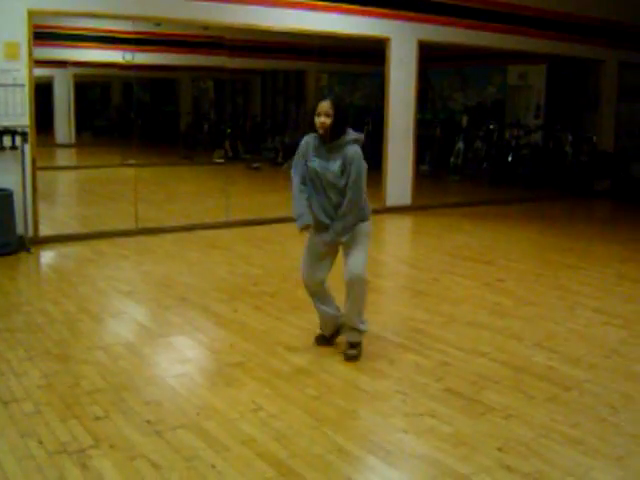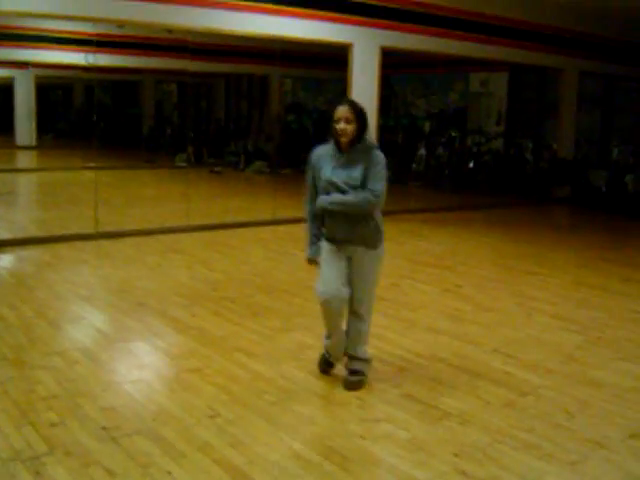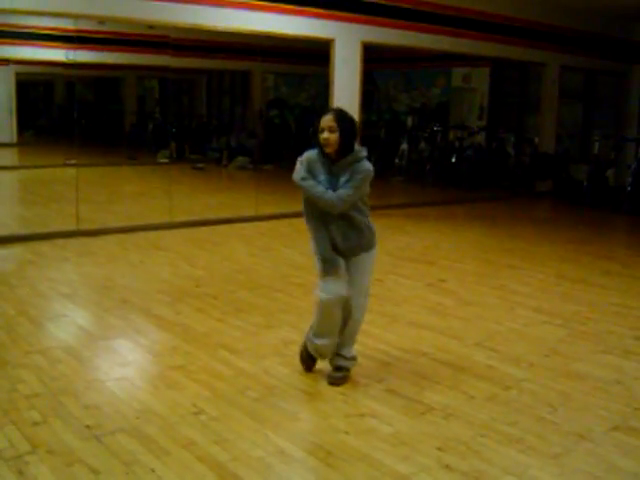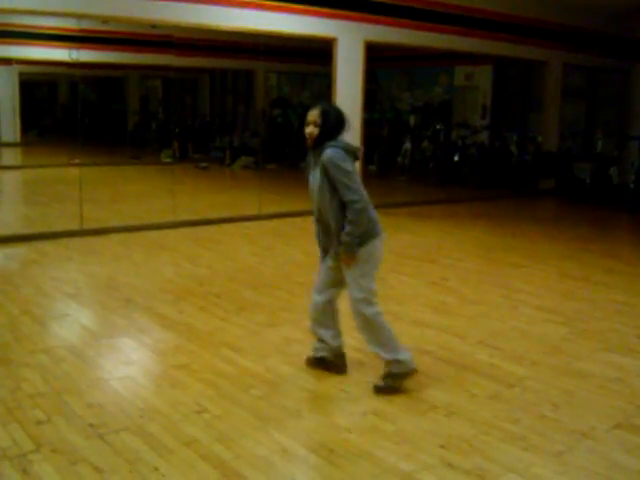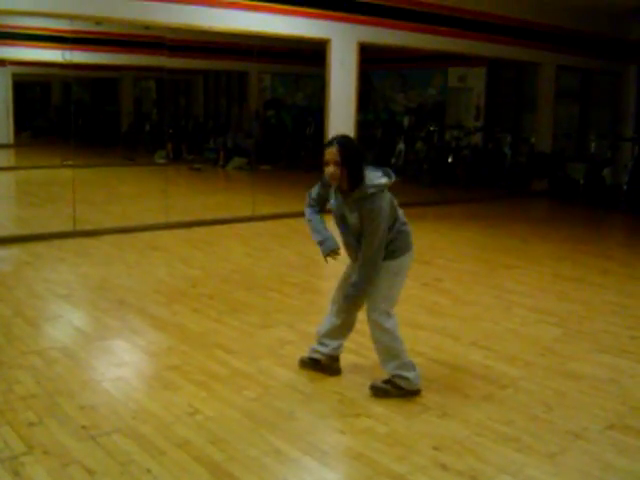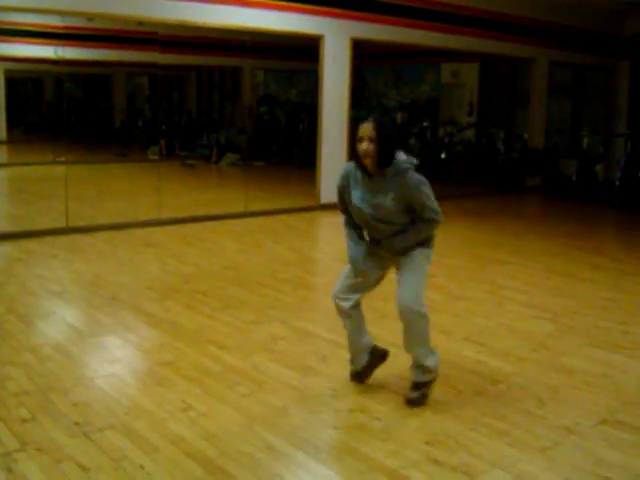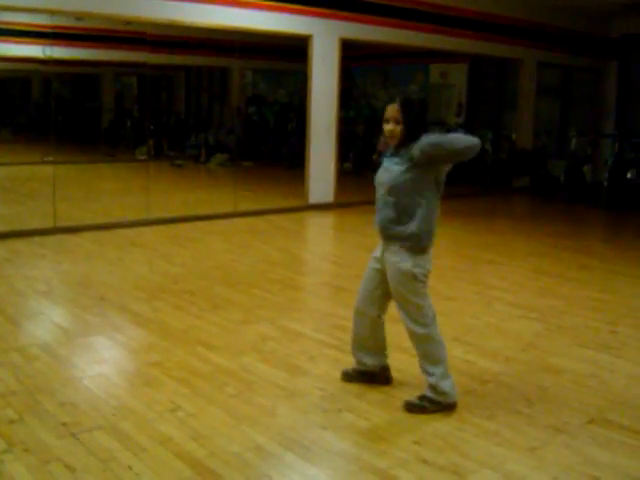
dt=0.7s
person 1, frame 1
left shoulder: (351, 152)
right shoulder: (307, 145)
left elbow: (354, 197)
right elbow: (300, 184)
left wrist: (338, 234)
right wrist: (304, 218)
left hip: (355, 224)
right hip: (321, 224)
left knee: (356, 274)
right knee: (311, 278)
left ankle: (353, 332)
right ankle: (332, 324)
person 1, frame 2
left shoulder: (373, 157)
right shoulder: (320, 156)
left elbow: (374, 198)
right elbow: (313, 204)
left wrist: (330, 202)
right wrist: (313, 244)
left hip: (367, 242)
right hip: (331, 240)
left knee: (361, 304)
right knee: (331, 294)
left ankle: (357, 362)
right ankle: (333, 349)
person 1, frame 3
left shoulder: (363, 168)
right shoulder: (309, 161)
left elbow: (337, 203)
right elbow: (312, 210)
left wrist: (302, 182)
right wrist: (325, 255)
left hip: (359, 245)
right hip: (327, 245)
left knee: (354, 306)
right knee: (331, 297)
left ankle: (342, 360)
right ankle: (317, 344)
person 1, frame 4
left shoulder: (331, 157)
right shoulder: (316, 157)
left elbow: (357, 202)
left wrist: (347, 244)
right wrist: (326, 246)
left hip: (360, 245)
right hip: (338, 246)
left knee: (362, 305)
right knee: (321, 295)
left ankle: (398, 364)
right ankle: (329, 353)
person 1, frame 5
left shoulder: (374, 199)
right shoulder: (332, 182)
left elbow: (372, 249)
right elbow: (311, 206)
left wrist: (358, 286)
right wrist: (323, 238)
left hip: (391, 253)
right hip: (362, 251)
left knee: (378, 314)
right knee: (342, 300)
left ankle: (405, 379)
right ankle: (325, 354)
person 1, frame 6
left shoulder: (407, 178)
right shoulder: (350, 175)
left elbow: (433, 219)
right elbow: (349, 218)
left wrist: (396, 244)
right wrist: (355, 249)
left hip: (413, 247)
right hip: (375, 247)
left knee: (410, 305)
right knee: (343, 294)
left ankle: (423, 370)
right ankle: (366, 355)
person 1, frame 7
left shoulder: (426, 152)
right shoulder: (392, 152)
left elbow: (471, 145)
left wrist: (426, 146)
right wrist: (387, 146)
left hip: (409, 252)
right hip: (386, 246)
left knee: (419, 323)
right knee: (365, 309)
left ankle: (442, 392)
right ankle: (372, 366)
